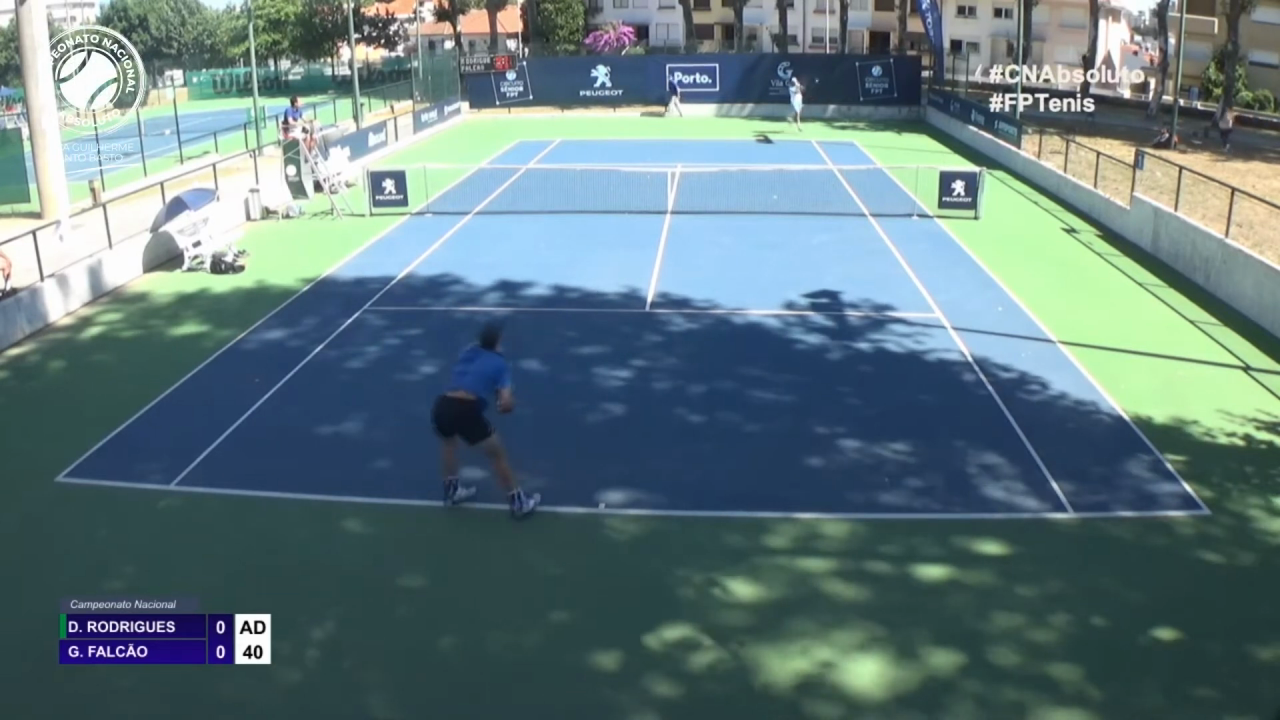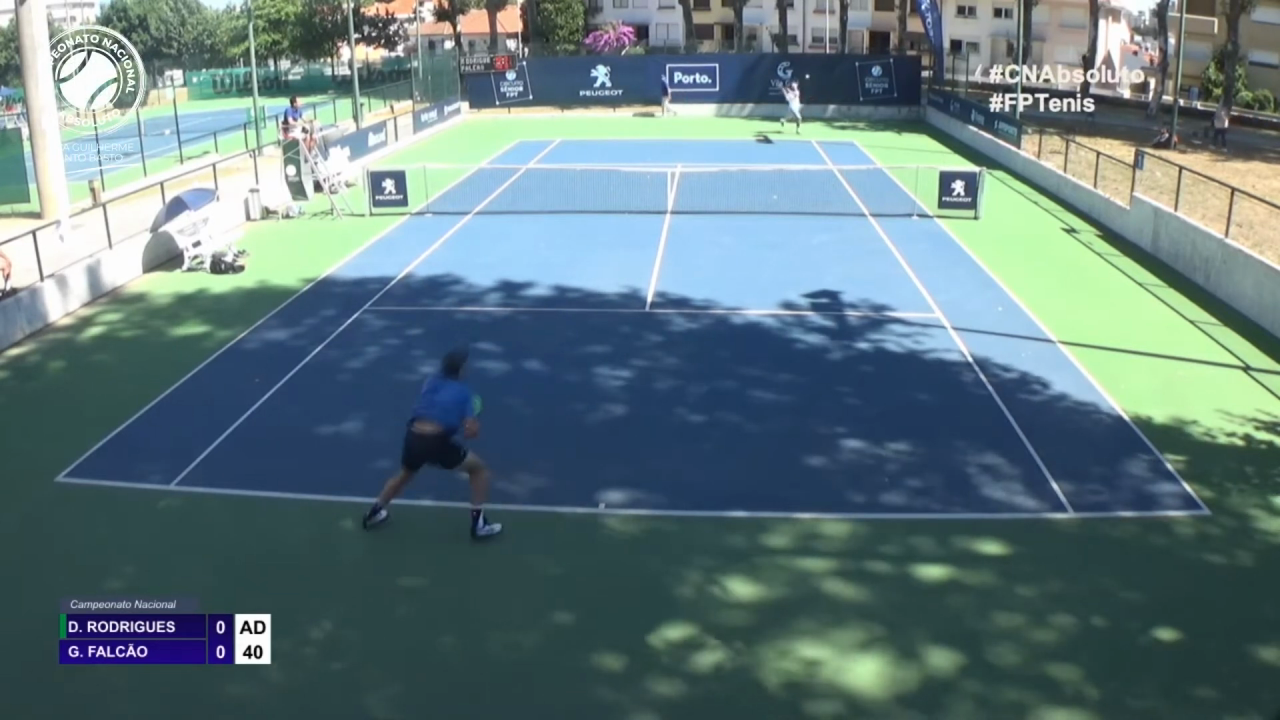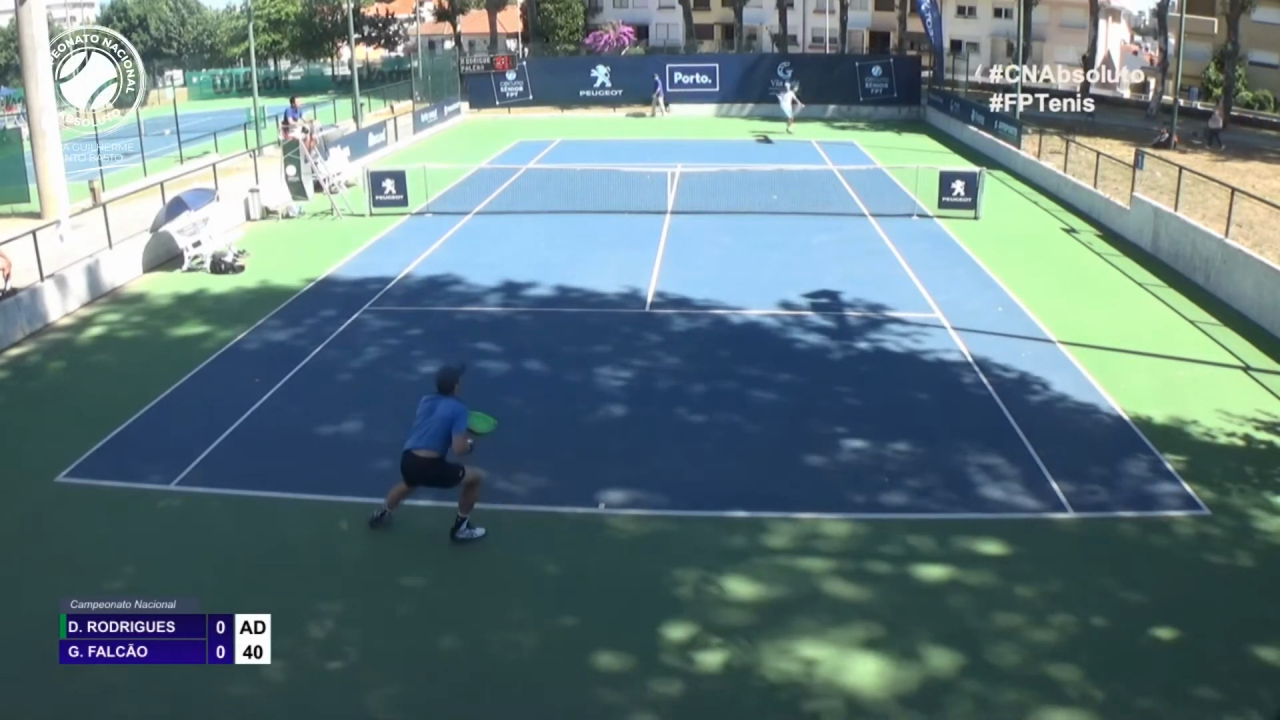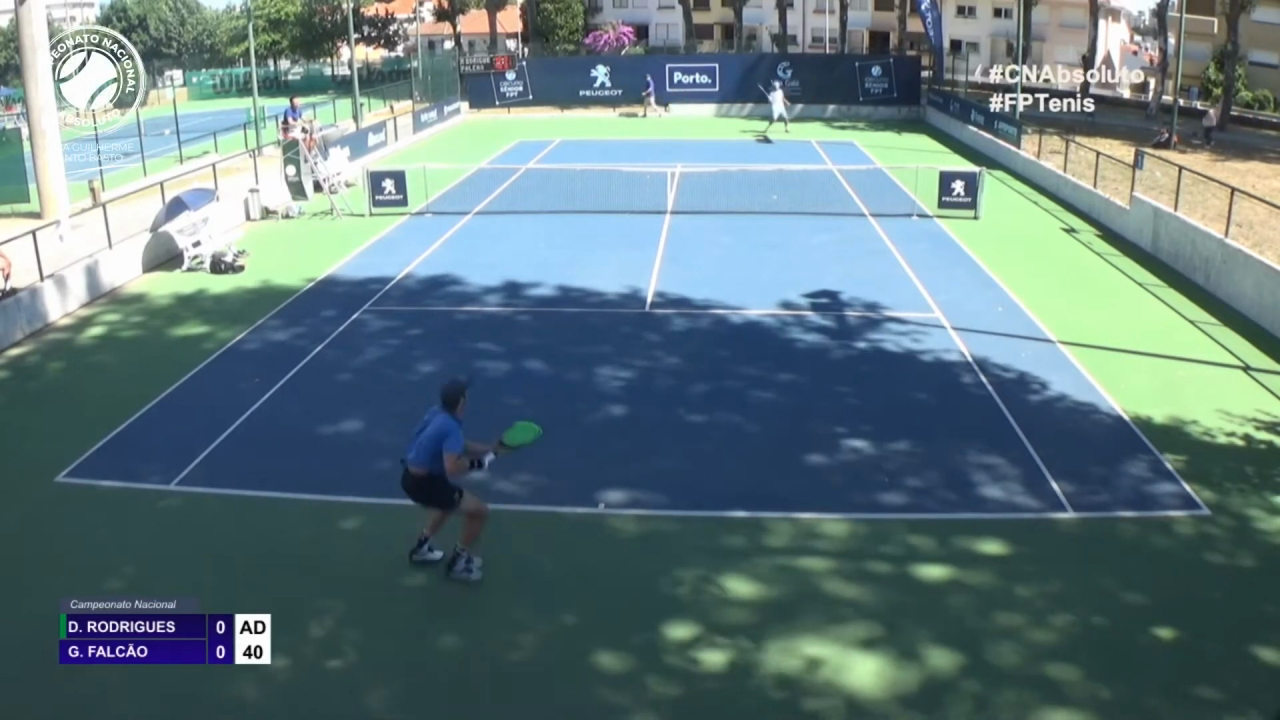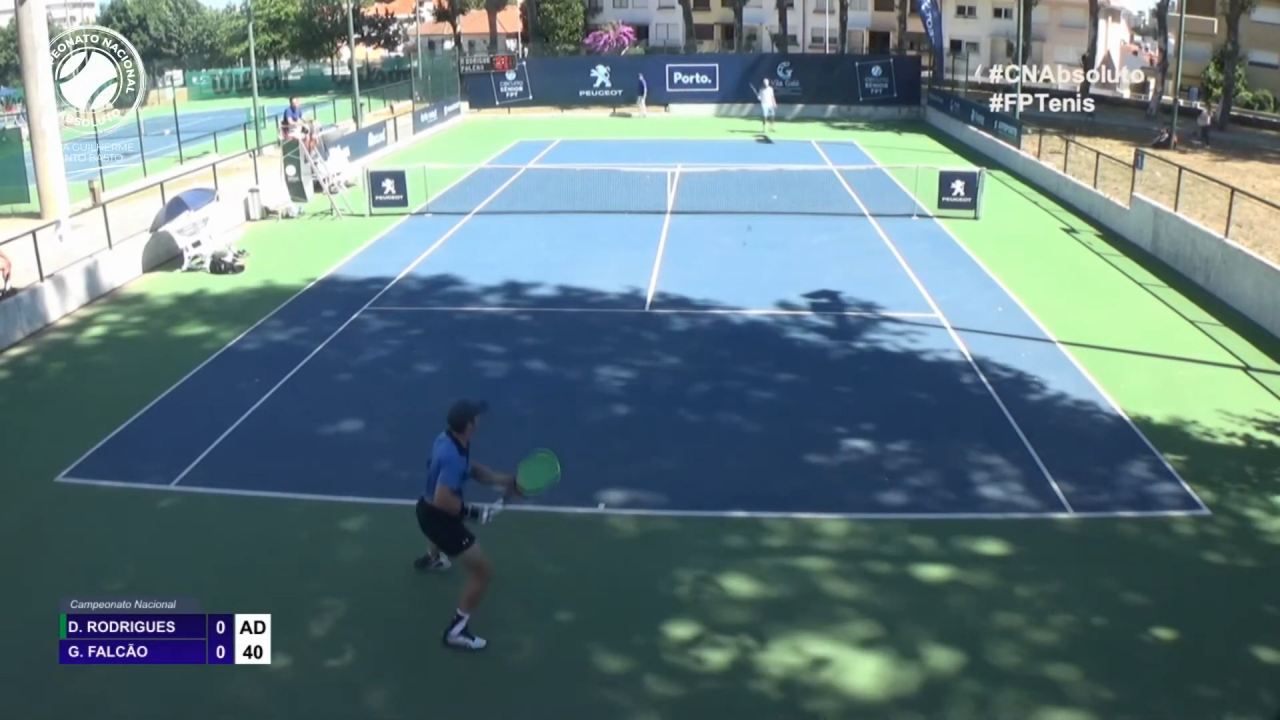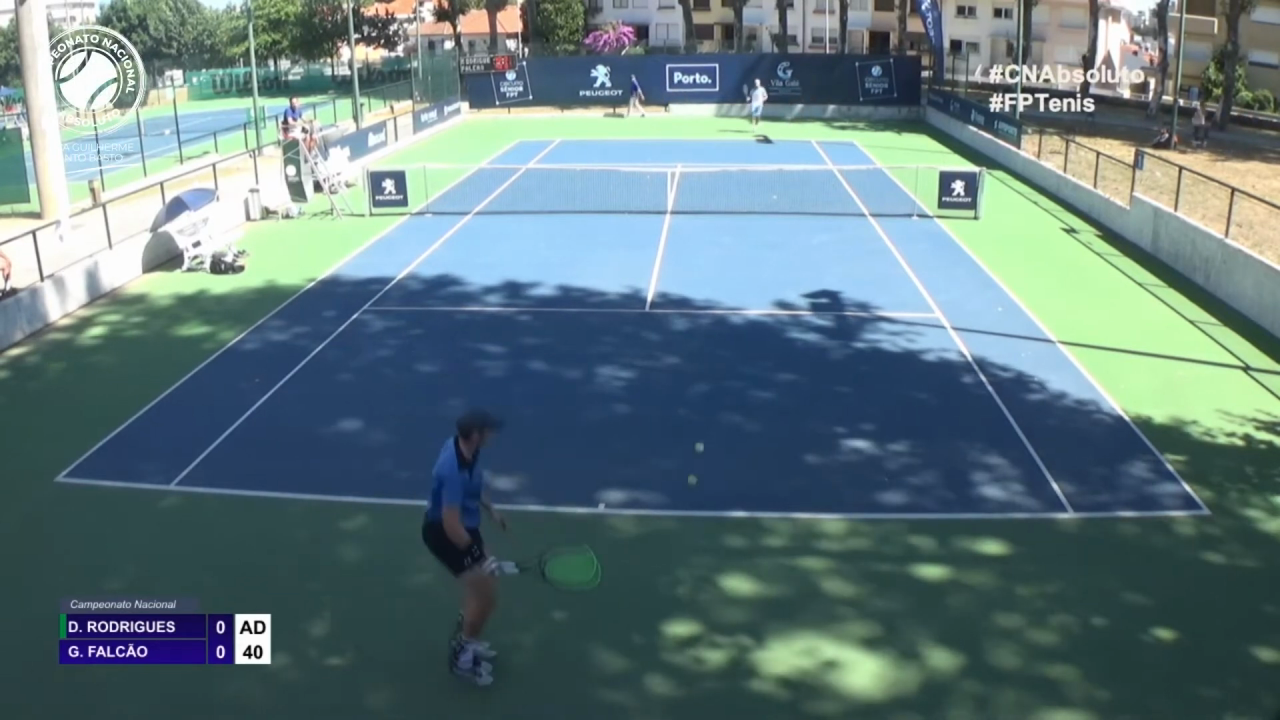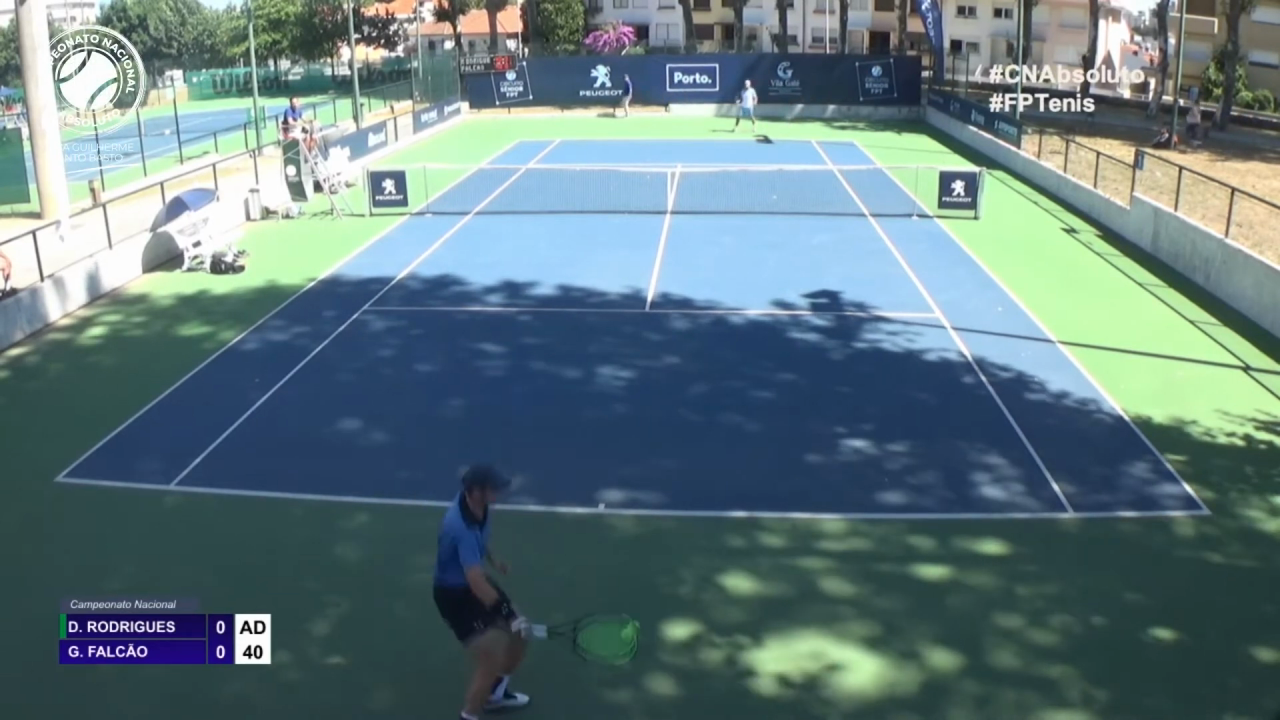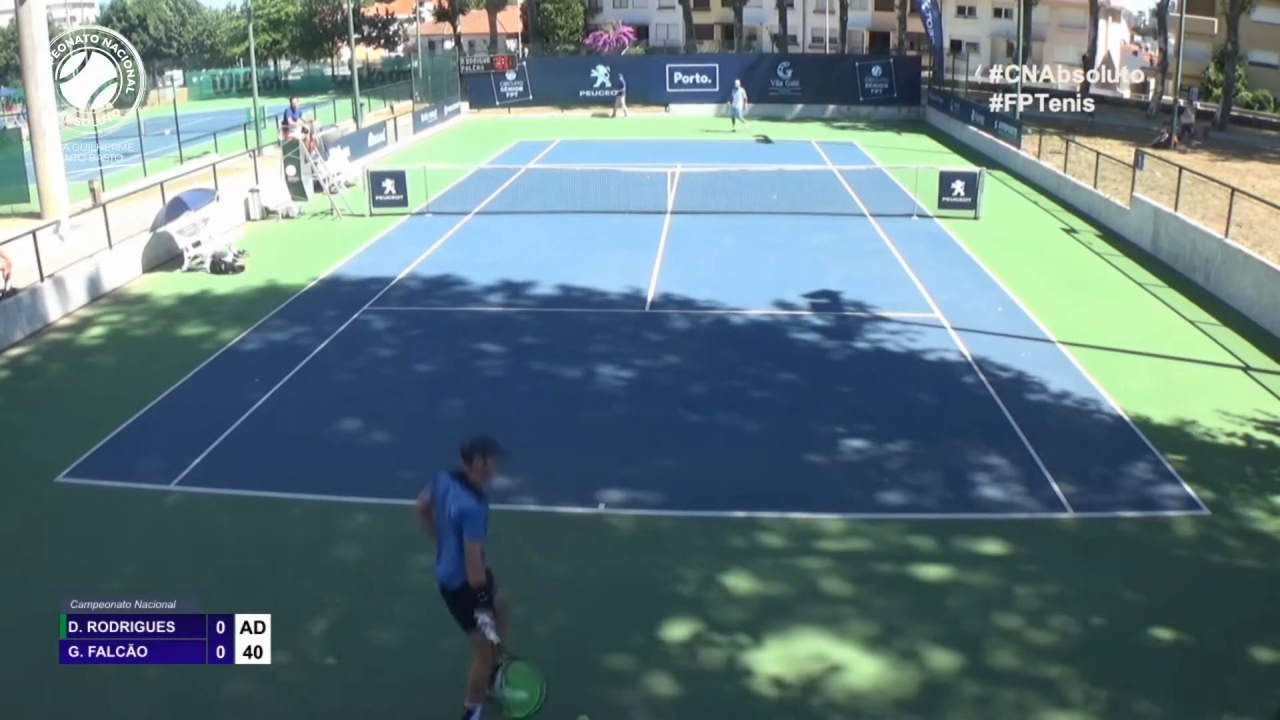
dt=0.2s
person 1, frame 1
left shoulder: (468, 352)
right shoulder: (500, 363)
right elbow: (507, 403)
right wrist: (507, 404)
left hip: (442, 407)
right hip: (466, 410)
left knee: (449, 442)
right knee: (498, 454)
left ankle: (452, 490)
right ankle: (518, 502)
person 1, frame 2
left shoulder: (430, 383)
right shoulder: (463, 392)
right elbow: (472, 430)
right wrist: (472, 426)
left hip: (414, 439)
right hip: (436, 443)
left knee: (405, 475)
right knee: (479, 469)
left ankle: (376, 512)
right ankle: (479, 523)
person 1, frame 3
left shoulder: (426, 402)
right shoulder: (459, 409)
right elbow: (458, 449)
left wrist: (460, 433)
right wrist: (469, 445)
left hip: (408, 461)
right hip: (431, 468)
left knee: (409, 484)
right knee: (476, 479)
left ankle: (382, 515)
right ankle: (461, 527)
person 1, frame 4
left shoulder: (436, 413)
right shoulder: (450, 427)
right elbow: (452, 468)
left wrist: (488, 450)
right wrist: (479, 462)
left hip: (411, 479)
right hip: (426, 482)
left knee: (447, 504)
right knee: (479, 511)
left ankle: (421, 548)
right ankle: (459, 561)
person 1, frame 5
left shoulder: (448, 439)
right shoulder: (453, 456)
left elbow: (472, 469)
right elbow: (441, 500)
left wrist: (504, 480)
right wrist: (471, 512)
left hip: (428, 510)
right hip: (437, 516)
left knee: (456, 528)
right knee: (483, 572)
left ankle: (431, 559)
right ankle: (457, 629)
person 1, frame 6
left shoulder: (459, 446)
right shoulder: (454, 471)
right elbow: (452, 523)
left wrist: (490, 510)
right wrist: (478, 556)
left hip: (465, 524)
right hip: (445, 534)
left knee: (481, 581)
right knee: (486, 593)
left ankle: (468, 639)
right ankle: (463, 654)
person 1, frame 7
left shoulder: (473, 506)
right shoulder: (462, 529)
right elbow: (476, 583)
left wrist: (490, 560)
right wrist: (508, 614)
left hip: (471, 585)
right hip: (455, 596)
left knee: (518, 638)
right knee: (491, 664)
left ankle: (496, 692)
person 1, frame 8
left shoulder: (446, 479)
right shoulder: (472, 505)
left elbow: (421, 508)
right elbow: (472, 559)
right wrist: (482, 604)
left hip: (452, 572)
right hip: (462, 583)
left knee: (499, 613)
right knee: (486, 650)
left ankle: (492, 675)
